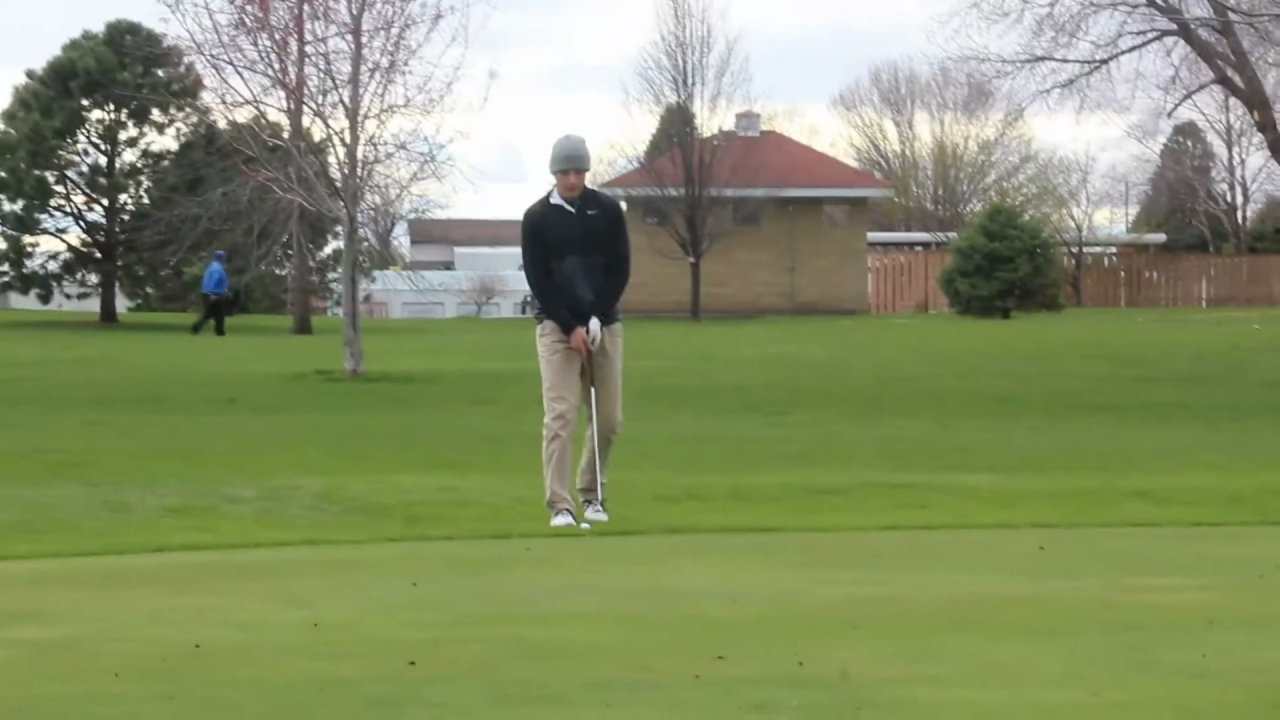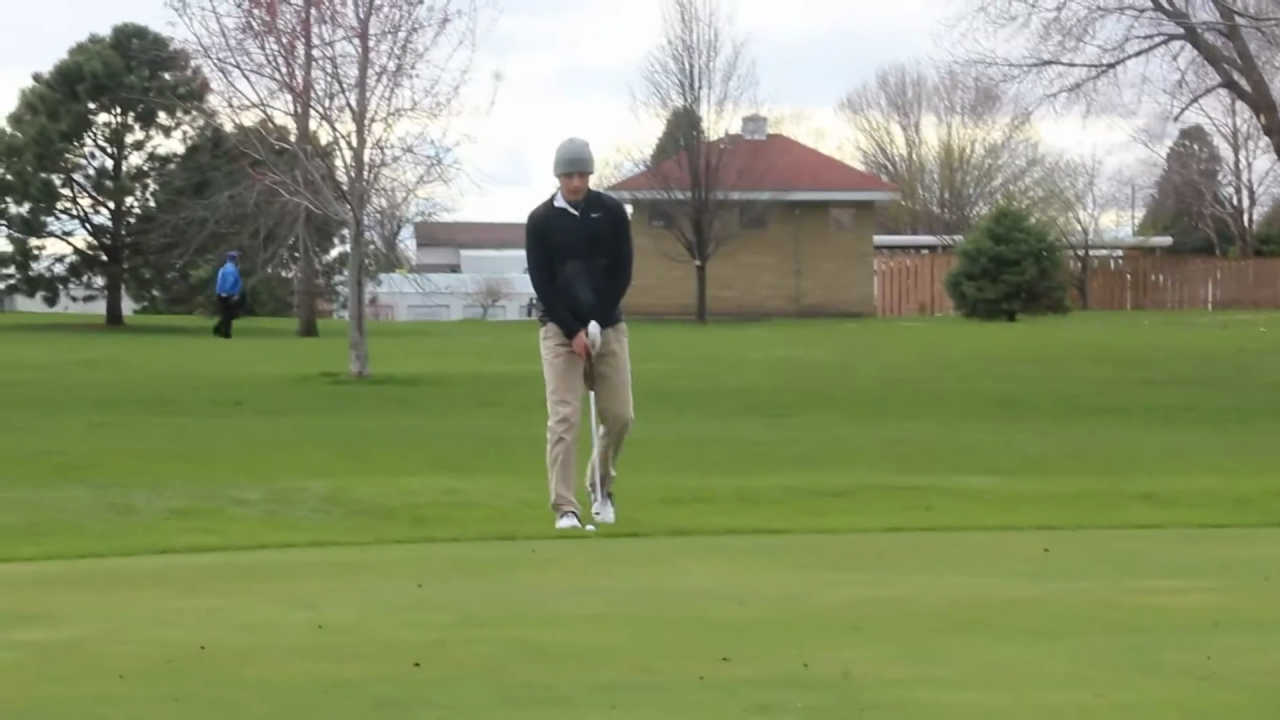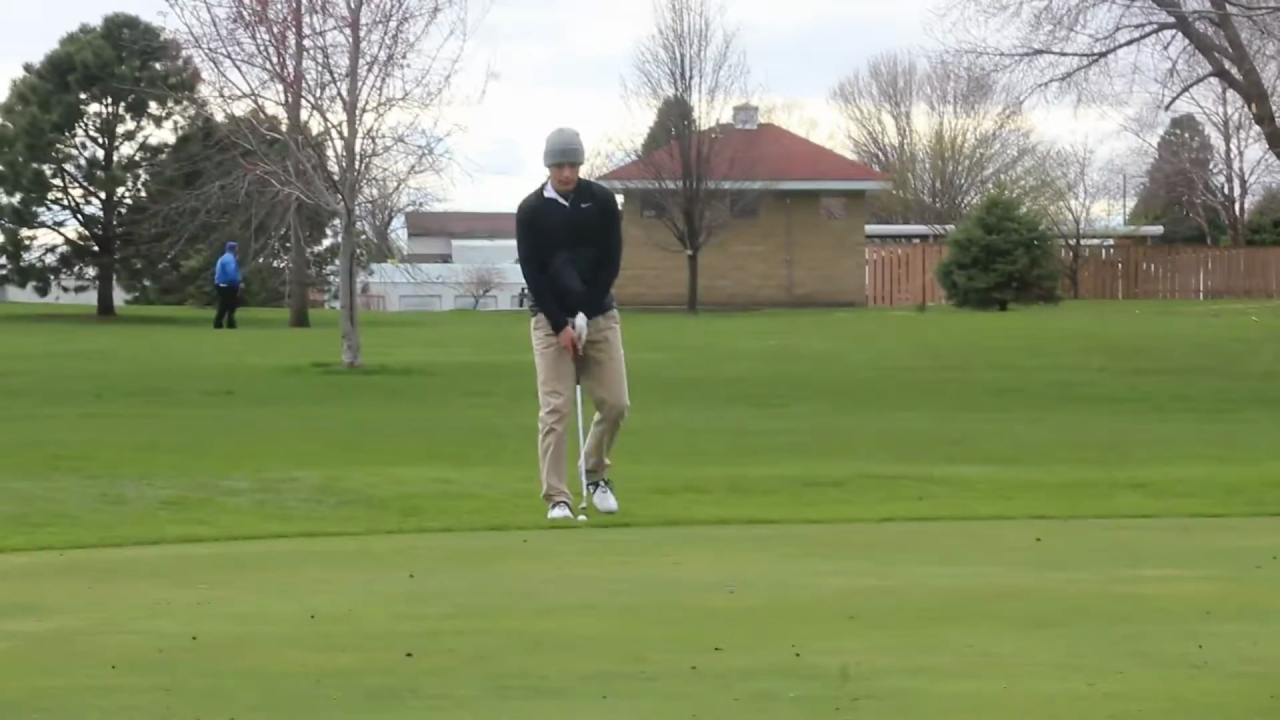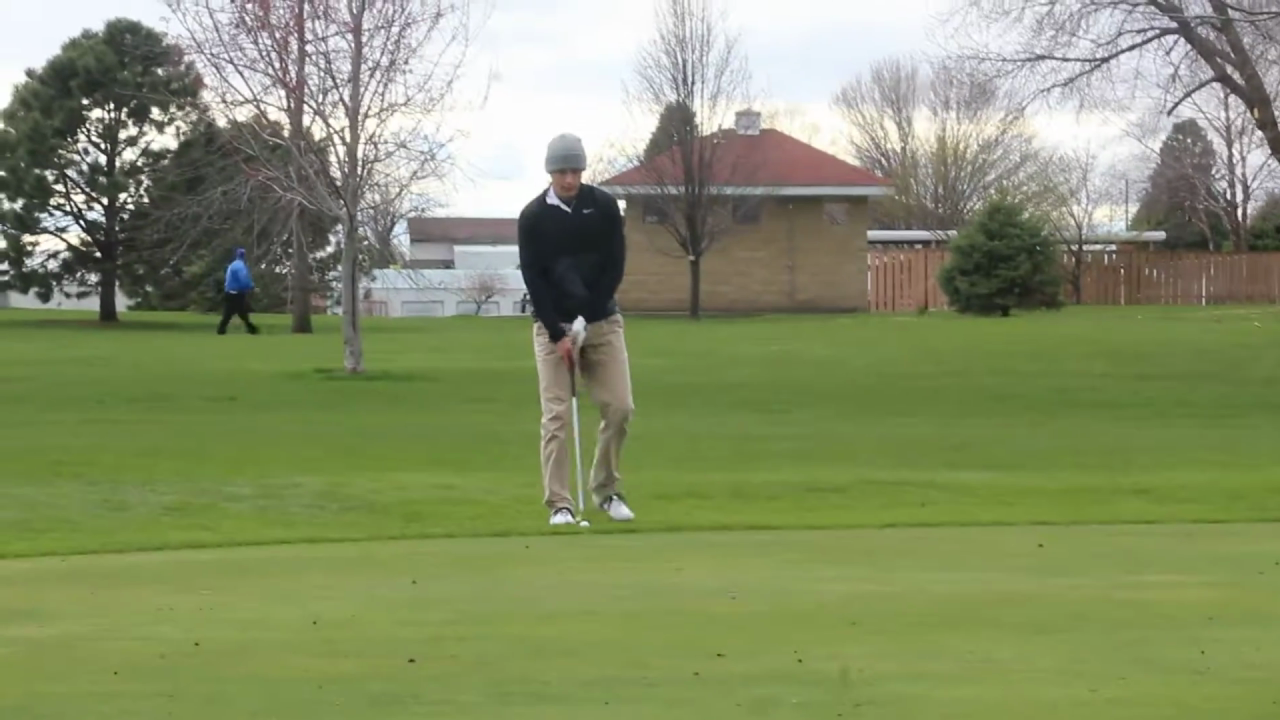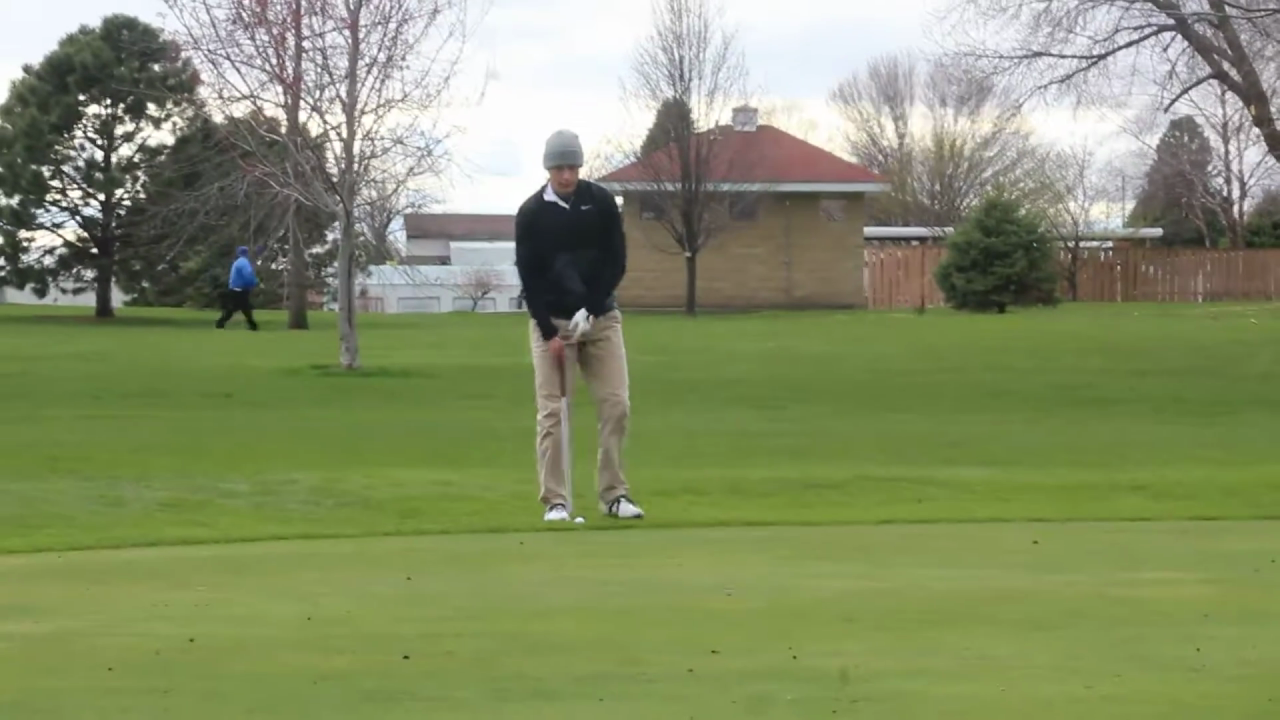
dt=0.1s
person 1, frame 1
left shoulder: (608, 210)
right shoulder: (537, 217)
left elbow: (620, 269)
right elbow: (537, 279)
left wrist: (598, 317)
right wrist: (570, 326)
left hip: (602, 325)
right hip: (556, 327)
left knee: (608, 418)
right knee: (559, 415)
left ankle: (590, 493)
right ankle: (560, 506)
person 1, frame 2
left shoulder: (612, 211)
right shoulder: (541, 220)
left elbow: (622, 273)
right elbow: (542, 282)
left wrist: (597, 322)
right wrist: (571, 332)
left hip: (609, 327)
right hip: (560, 329)
left knee: (620, 415)
right knee: (564, 418)
left ankle: (599, 485)
right ankle: (565, 507)
person 1, frame 3
left shoulder: (602, 200)
right shoulder: (531, 210)
left elbow: (611, 262)
right elbow: (532, 273)
left wrist: (586, 313)
right wrist: (560, 324)
left hip: (599, 315)
right hip: (551, 320)
left knee: (615, 403)
right knee: (555, 409)
left ankle: (595, 472)
right ankle: (557, 498)
person 1, frame 4
left shoulder: (604, 206)
right shoulder: (533, 216)
left elbow: (614, 267)
right elbow: (534, 280)
left wrist: (586, 317)
right wrist: (556, 334)
left hip: (602, 321)
right hip: (553, 326)
left knee: (619, 408)
right knee: (557, 416)
left ankle: (606, 489)
right ankle: (560, 504)
person 1, frame 5
left shoulder: (601, 201)
right shoulder: (531, 213)
left elbow: (616, 262)
right elbow: (529, 277)
left wrist: (589, 310)
right wrist: (549, 332)
left hip: (600, 317)
right hip: (551, 322)
left knee: (616, 405)
right knee: (551, 412)
left ankle: (613, 493)
right ankle: (555, 500)
